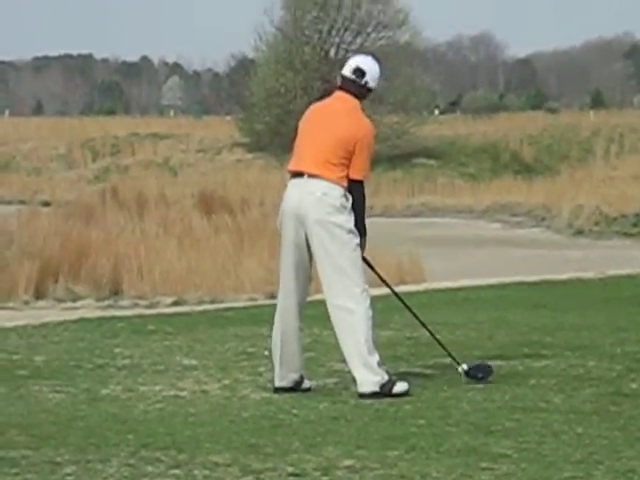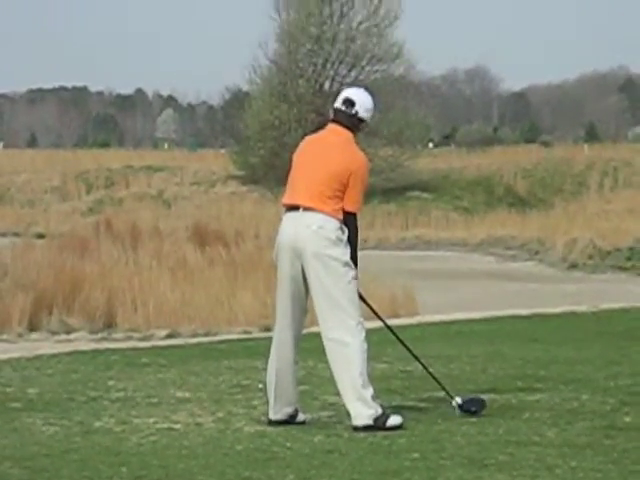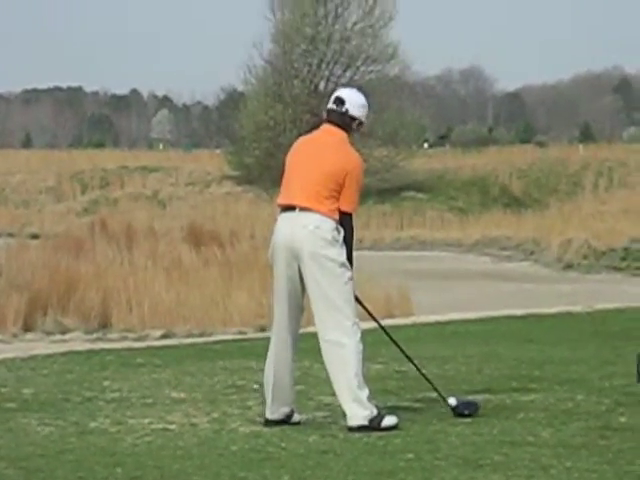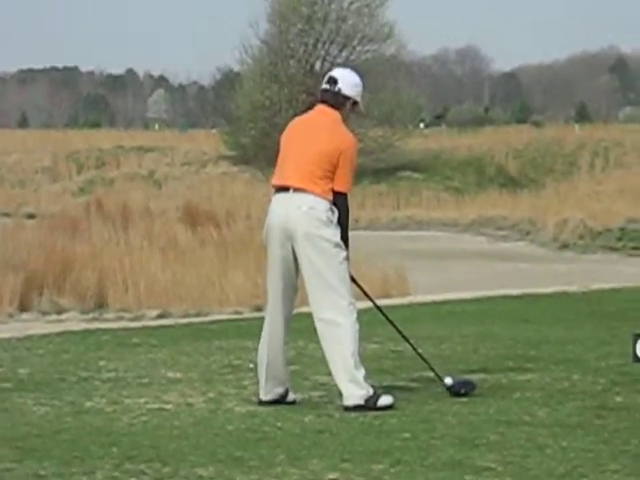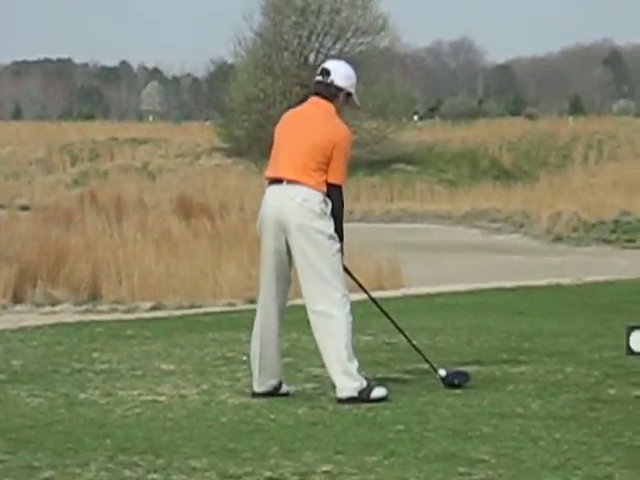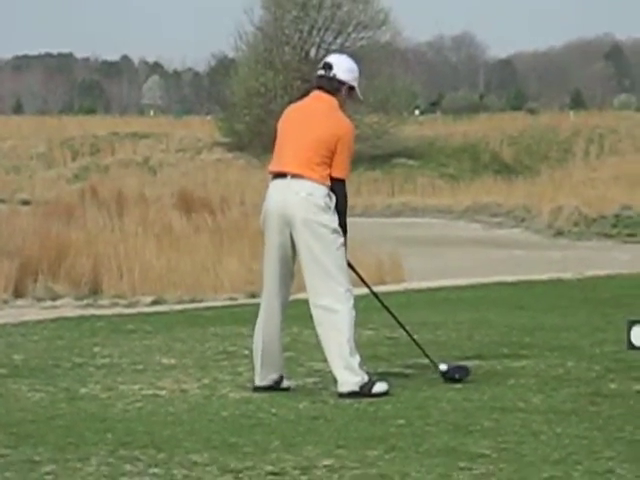
dt=0.1s
person 1, frame 1
left shoulder: (313, 110)
right shoulder: (362, 126)
right elbow: (355, 184)
right wrist: (360, 233)
left hip: (294, 195)
right hip: (326, 199)
left knee: (291, 291)
right knee: (349, 293)
left ankle: (287, 374)
right ankle: (371, 379)
person 1, frame 2
left shoulder: (307, 143)
right shoulder: (356, 159)
right elbow: (349, 216)
right wrist: (352, 264)
left hip: (289, 227)
right hip: (322, 232)
left knee: (287, 323)
right knee: (344, 326)
left ankle: (281, 407)
right ankle: (364, 412)
person 1, frame 3
left shoulder: (300, 144)
right shoulder: (351, 158)
right elbow: (344, 217)
right wrist: (348, 264)
left hip: (285, 228)
right hip: (317, 232)
left knee: (283, 325)
right knee: (340, 327)
left ankle: (277, 408)
right ankle: (360, 413)
person 1, frame 4
left shoulder: (294, 125)
right shoulder: (344, 139)
right elbow: (339, 197)
right wrist: (343, 244)
left hip: (279, 208)
right hip: (312, 213)
left knee: (277, 305)
right knee: (336, 307)
left ankle: (272, 387)
right ankle: (355, 393)
person 1, frame 5
left shoulder: (288, 117)
right shoulder: (339, 130)
right elbow: (334, 189)
right wrist: (338, 237)
left hip: (272, 200)
right hip: (306, 204)
left knee: (270, 297)
right knee: (329, 299)
left ankle: (265, 380)
right ankle: (349, 384)
person 1, frame 6
left shoulder: (291, 111)
right shoulder: (342, 124)
right elbow: (337, 183)
right wrist: (342, 231)
left hip: (276, 194)
right hip: (310, 198)
left knee: (274, 290)
right knee: (333, 294)
left ankle: (267, 373)
right ankle: (351, 379)
